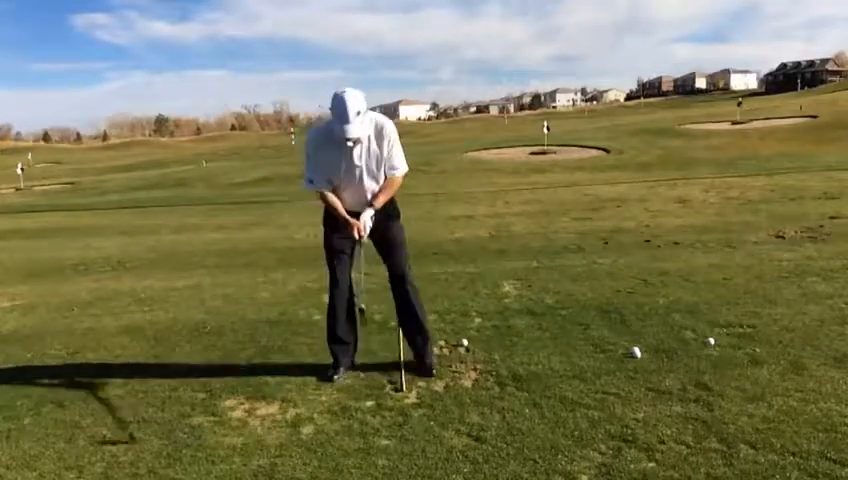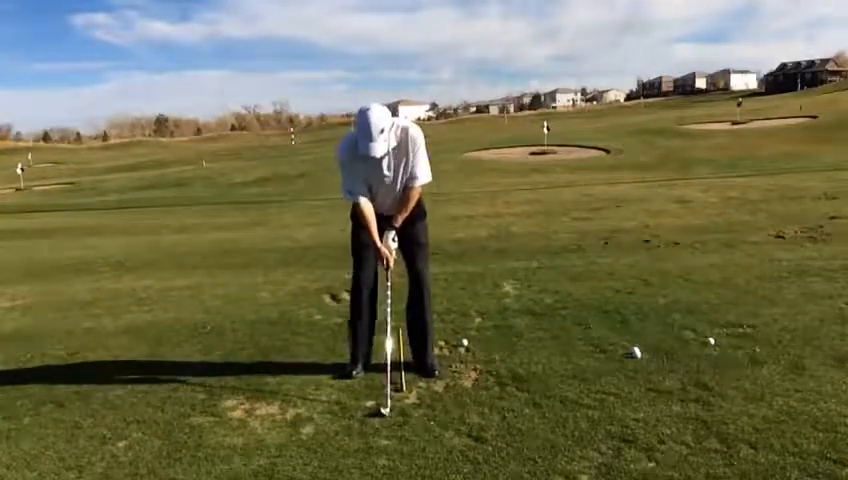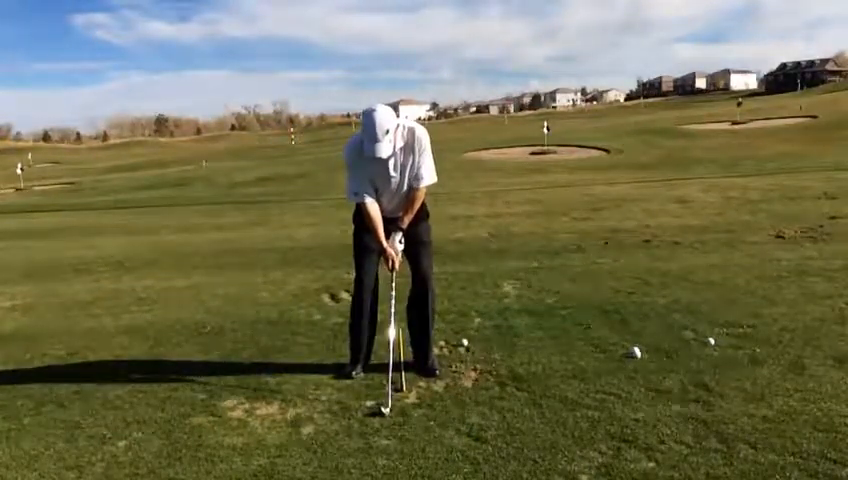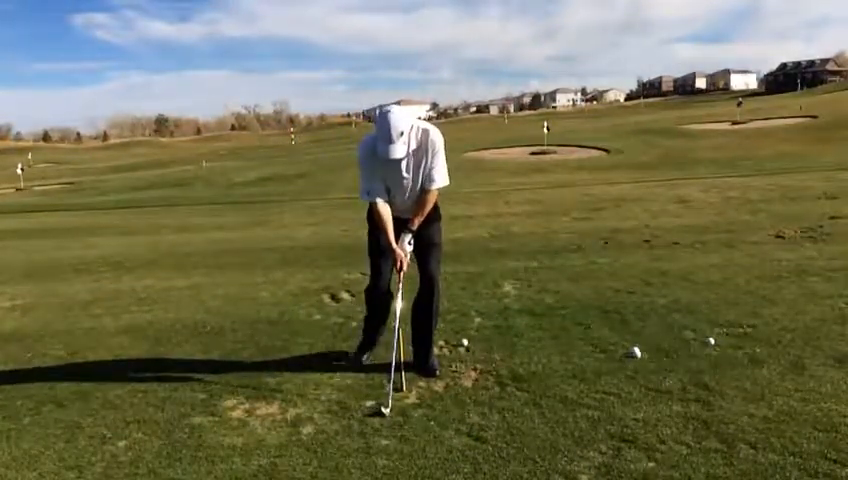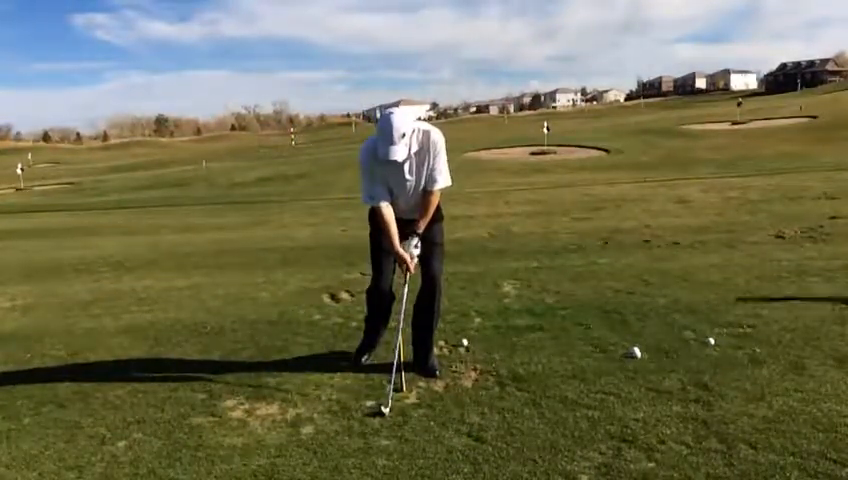
dt=1s
person 1, frame 1
left shoulder: (383, 127)
right shoulder: (317, 139)
left elbow: (396, 174)
right elbow: (322, 189)
left wrist: (371, 209)
right wrist: (348, 220)
left hip: (382, 209)
right hip: (340, 215)
left knee: (401, 276)
right knee: (340, 285)
left ankle: (422, 351)
right ankle: (342, 357)
person 1, frame 2
left shoulder: (411, 135)
right shoulder: (347, 148)
left elbow: (415, 185)
right elbow: (361, 200)
left wrist: (394, 229)
right wrist: (378, 244)
left hip: (408, 211)
right hip: (369, 214)
left knee: (419, 278)
right knee: (363, 282)
left ankle: (424, 355)
right ankle: (359, 357)
person 1, frame 3
left shoulder: (417, 135)
right shoulder: (354, 149)
left elbow: (420, 186)
right elbow: (366, 200)
left wrist: (400, 229)
right wrist: (383, 245)
left hip: (411, 213)
right hip: (371, 216)
left knee: (423, 279)
right knee: (365, 283)
left ankle: (424, 355)
right ankle: (358, 357)
person 1, frame 4
left shoulder: (431, 137)
right shoulder: (368, 149)
left elbow: (432, 189)
right elbow: (378, 200)
left wrist: (410, 231)
right wrist: (393, 246)
left hip: (424, 214)
right hip: (385, 216)
left knee: (430, 279)
right knee: (379, 282)
left ankle: (424, 353)
right ankle: (369, 341)
person 1, frame 5
left shoulder: (432, 138)
right shoulder: (370, 152)
left elbow: (434, 189)
right elbow: (381, 204)
left wrist: (417, 234)
right wrist: (398, 249)
left hip: (426, 215)
right hip: (388, 218)
left knee: (432, 280)
right knee: (381, 283)
left ankle: (423, 353)
right ankle: (369, 342)
